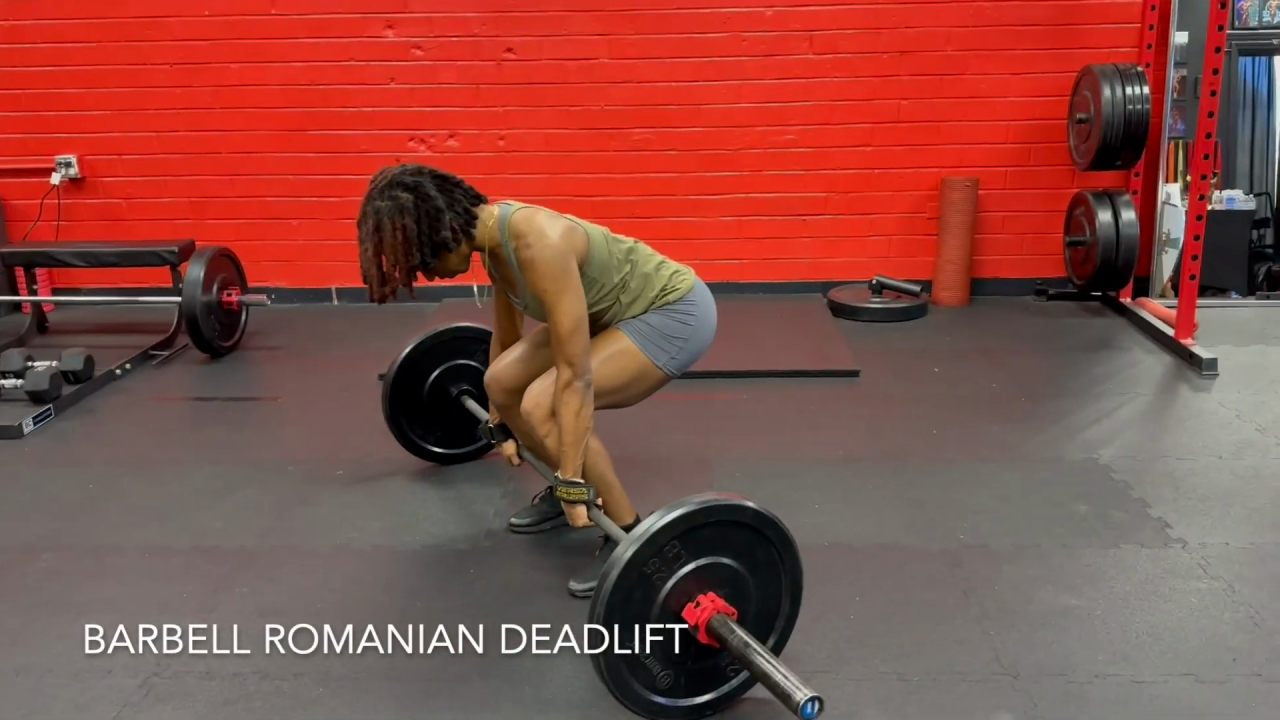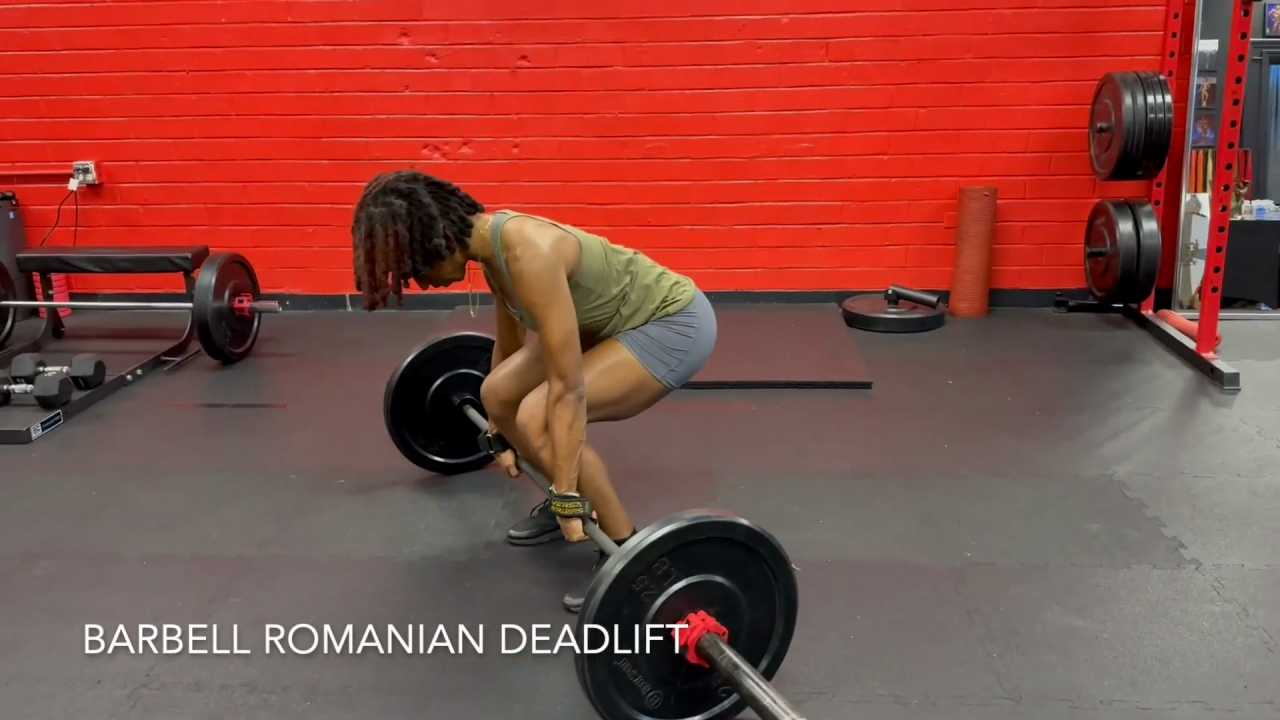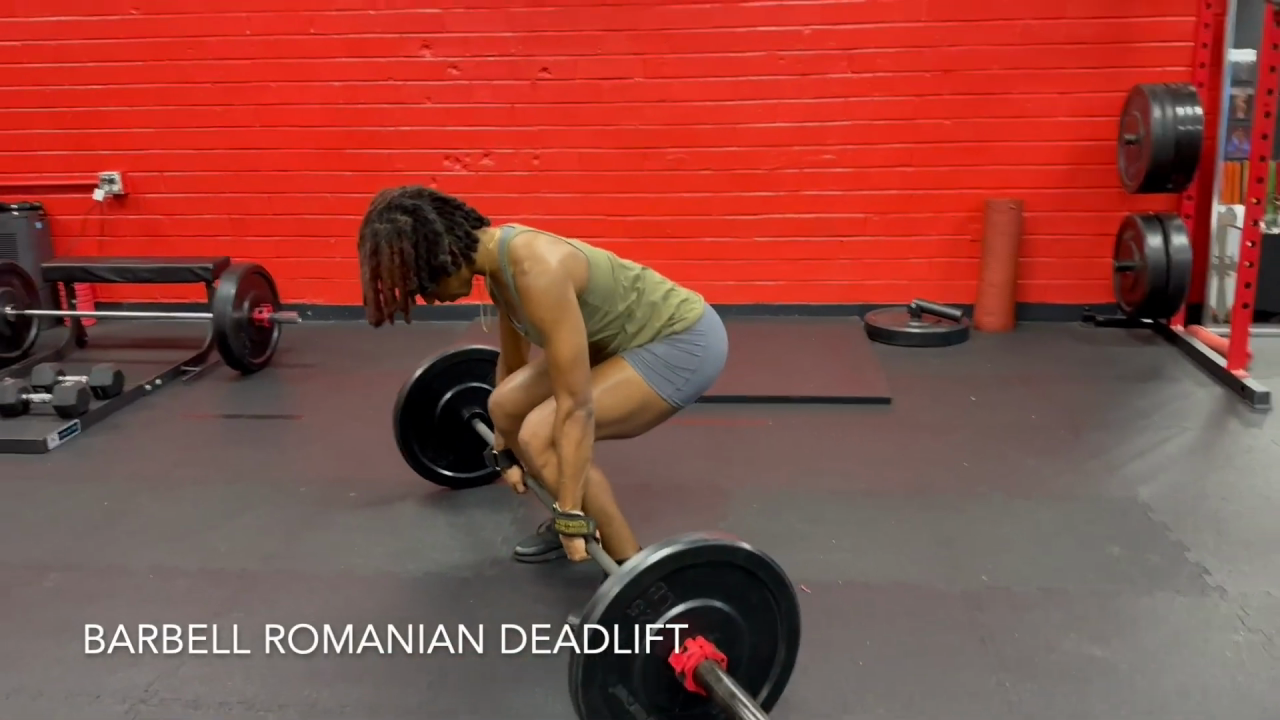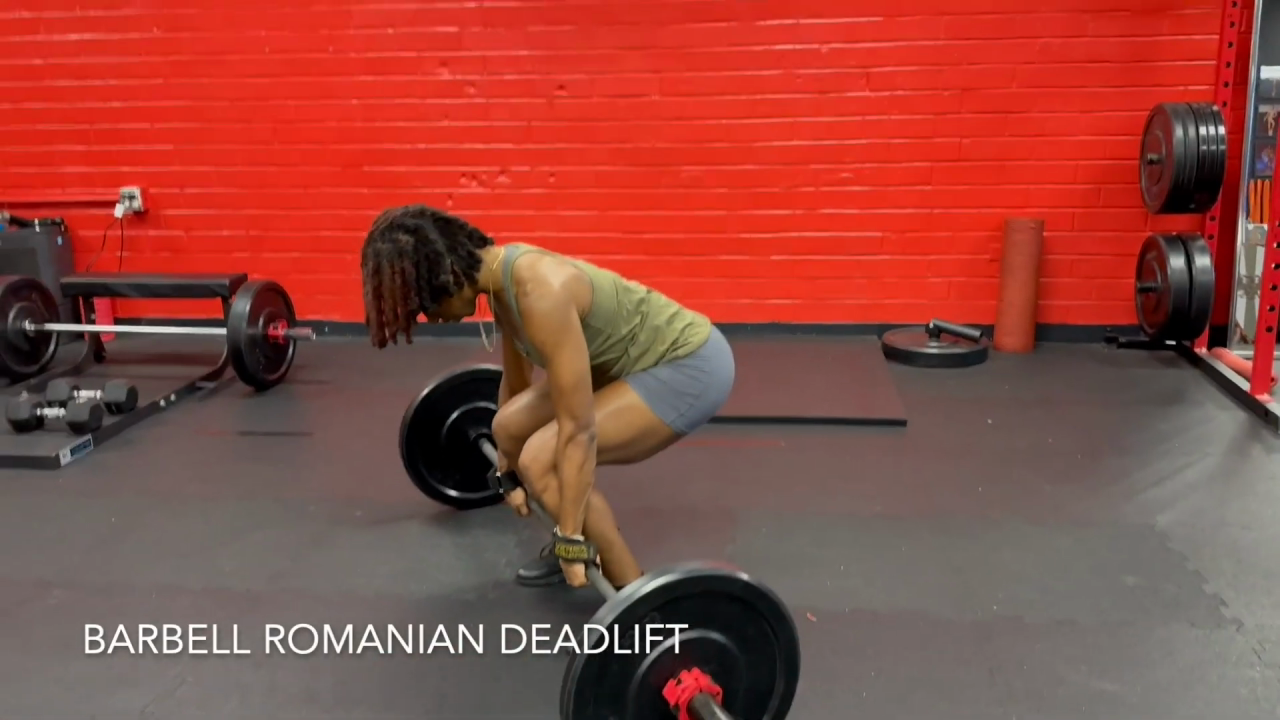
dt=0.2s
person 1, frame 1
left shoulder: (536, 244)
right shoulder: (493, 235)
left elbow: (576, 374)
right elbow: (506, 335)
left wrist: (573, 483)
right wrist: (500, 425)
left hip: (677, 311)
right hip: (618, 309)
left knee: (542, 405)
right knee: (502, 382)
person 1, frame 2
left shoulder: (528, 255)
right shoulder: (490, 244)
left elbow: (567, 388)
right elbow: (508, 344)
left wrist: (567, 499)
right wrist: (498, 436)
left hip: (676, 323)
right hip: (617, 320)
left knee: (538, 419)
right knee: (498, 393)
right ankle: (569, 503)
person 1, frame 3
left shoulder: (536, 271)
right shoulder: (496, 256)
left elbow: (576, 405)
right elbow: (511, 360)
left wrist: (571, 516)
right wrist: (505, 452)
left hip: (685, 340)
left knee: (542, 437)
right knee: (505, 406)
right ankle: (581, 519)
person 1, frame 4
left shoulder: (539, 293)
right shoulder: (501, 276)
left elbow: (577, 429)
right elbow: (515, 382)
left wrist: (571, 543)
right wrist: (509, 475)
left hip: (690, 364)
left knee: (543, 460)
right knee: (508, 428)
right ankle: (590, 541)
